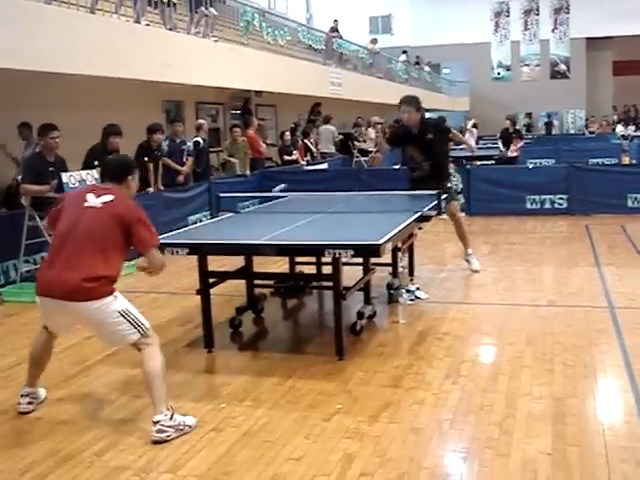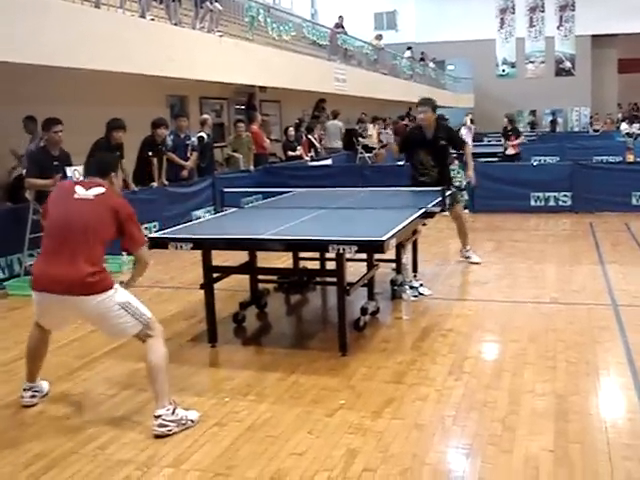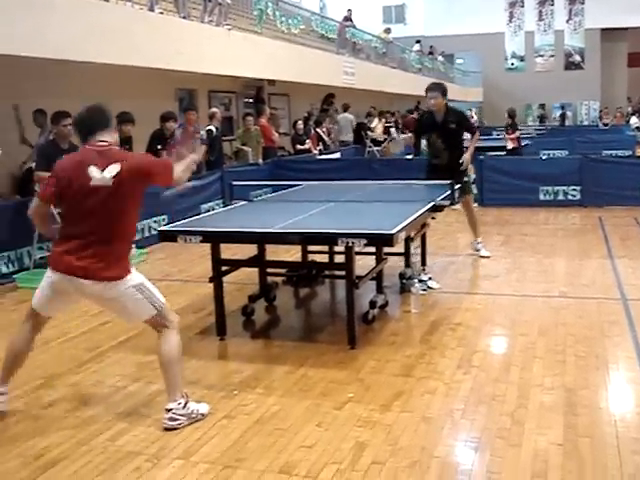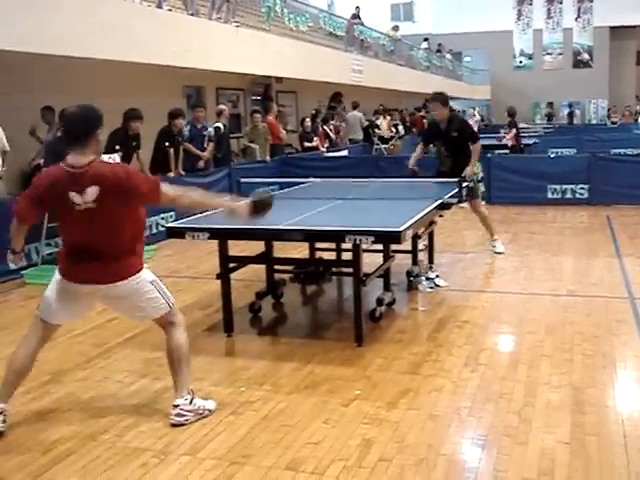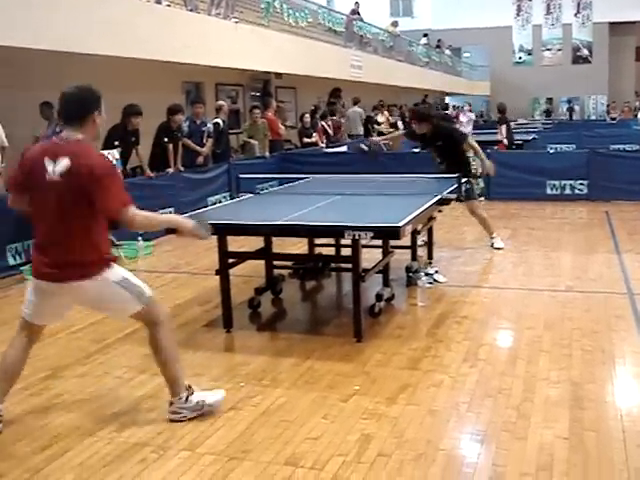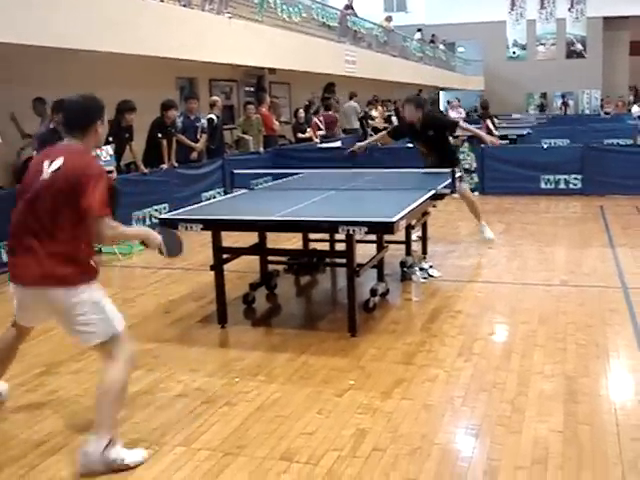
dt=0.2s
person 1, frame 1
left shoulder: (74, 196)
right shoulder: (130, 209)
left elbow: (50, 228)
right elbow: (156, 262)
right wrist: (147, 267)
left hip: (47, 288)
right hip: (91, 293)
left knee: (48, 330)
right knee: (150, 343)
left ankle: (29, 394)
right ankle: (164, 419)
person 1, frame 2
left shoulder: (61, 190)
right shoulder: (118, 204)
right elbow: (143, 259)
right wrist: (130, 281)
left hip: (44, 283)
right hip: (90, 287)
left knee: (41, 326)
right knee: (154, 334)
left ankle: (31, 388)
right ankle: (166, 414)
person 1, frame 3
left shoulder: (66, 165)
right shoulder: (136, 164)
left elbow: (36, 211)
right elbow: (178, 176)
left wrist: (52, 234)
right wrist: (192, 158)
left hip: (64, 266)
right hip: (111, 273)
left knee: (32, 321)
right knee: (168, 324)
right ankle: (177, 406)
person 1, frame 4
left shoulder: (48, 180)
right shoulder: (119, 176)
right elbow: (175, 197)
right wrist: (231, 205)
left hip: (72, 275)
right hip: (122, 275)
left knee: (37, 334)
right knee: (174, 323)
right ankle: (184, 403)
person 1, frame 5
left shoulder: (33, 156)
right shoulder: (96, 164)
right elbow: (131, 219)
right wrist: (176, 221)
left hip: (46, 271)
right hip: (92, 272)
right knee: (158, 318)
right ankle: (182, 399)
person 1, frame 6
left shoulder: (41, 161)
right shoulder: (89, 169)
right elbow: (102, 231)
right wrist: (141, 233)
right hip: (66, 281)
right knee: (121, 353)
right ankle: (100, 447)
person 2, frame 1
left shoulder: (434, 125)
right shoulder: (400, 132)
left elbow: (450, 133)
left wrist: (467, 143)
left hip: (441, 178)
right hip: (417, 181)
left knee: (455, 214)
left ankle: (468, 253)
person 2, frame 2
left shoulder: (446, 131)
right shoulder: (411, 134)
left elbow: (465, 147)
right elbow: (397, 153)
left wrist: (470, 168)
left hip: (443, 182)
right hip: (420, 184)
left knee: (458, 215)
left ankle: (466, 250)
person 2, frame 3
left shoulder: (457, 116)
right shoulder: (424, 119)
left elbow: (475, 133)
right elbow: (415, 139)
left wrist: (469, 152)
left hip: (456, 168)
right hip: (435, 169)
left knee: (468, 204)
left ankle: (477, 242)
person 2, frame 4
left shoulder: (461, 124)
right shoulder: (432, 126)
left elbow: (476, 144)
right elbow: (423, 144)
left wrist: (471, 166)
right wrist: (414, 159)
left hip: (463, 172)
right hip: (444, 173)
left knee: (476, 207)
left ankle: (494, 239)
person 2, frame 5
left shoulder: (446, 130)
right shoulder: (420, 133)
left elbow: (468, 141)
right elbow: (404, 134)
left wrist: (484, 160)
right wrist: (382, 139)
left hip: (462, 171)
right hip: (446, 171)
left knee: (473, 207)
left ankle: (494, 236)
person 2, frame 6
left shoulder: (435, 120)
right shoulder: (405, 126)
left elbow: (460, 125)
right elbow: (386, 136)
left wrist: (483, 135)
right wrist: (365, 143)
left hip: (449, 164)
right hip: (430, 166)
left knee: (463, 192)
left ankle: (482, 224)
